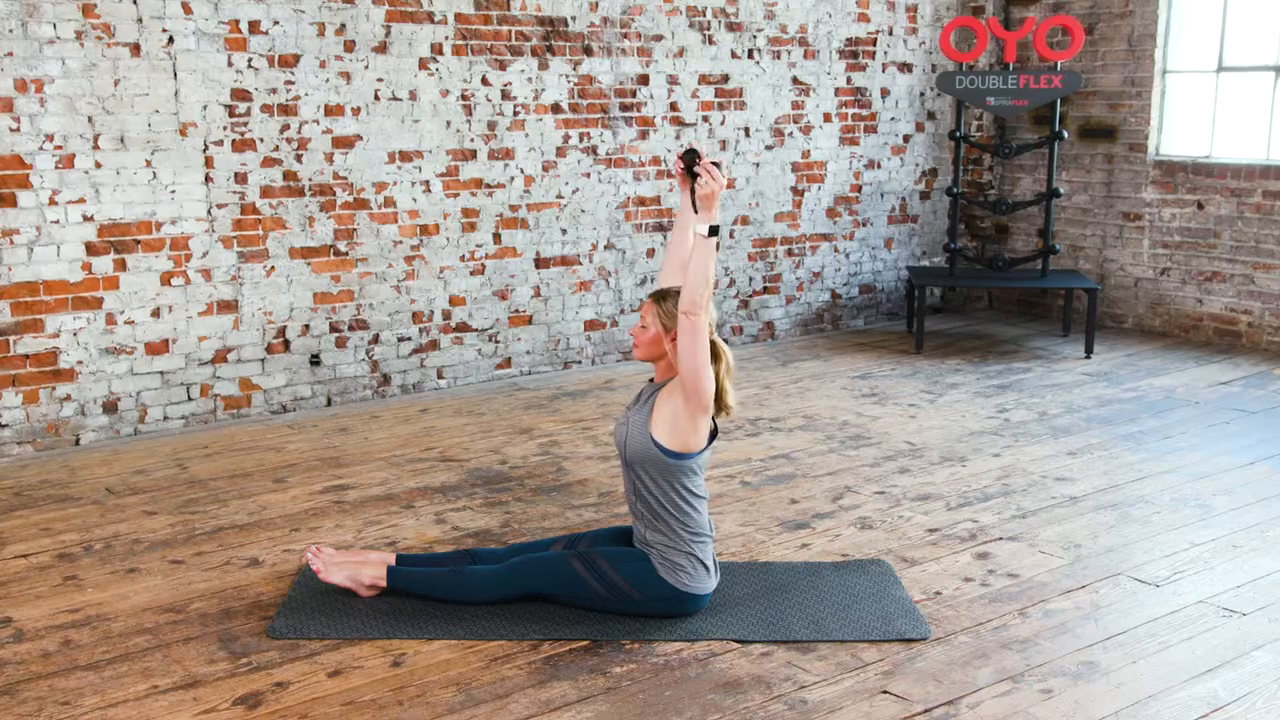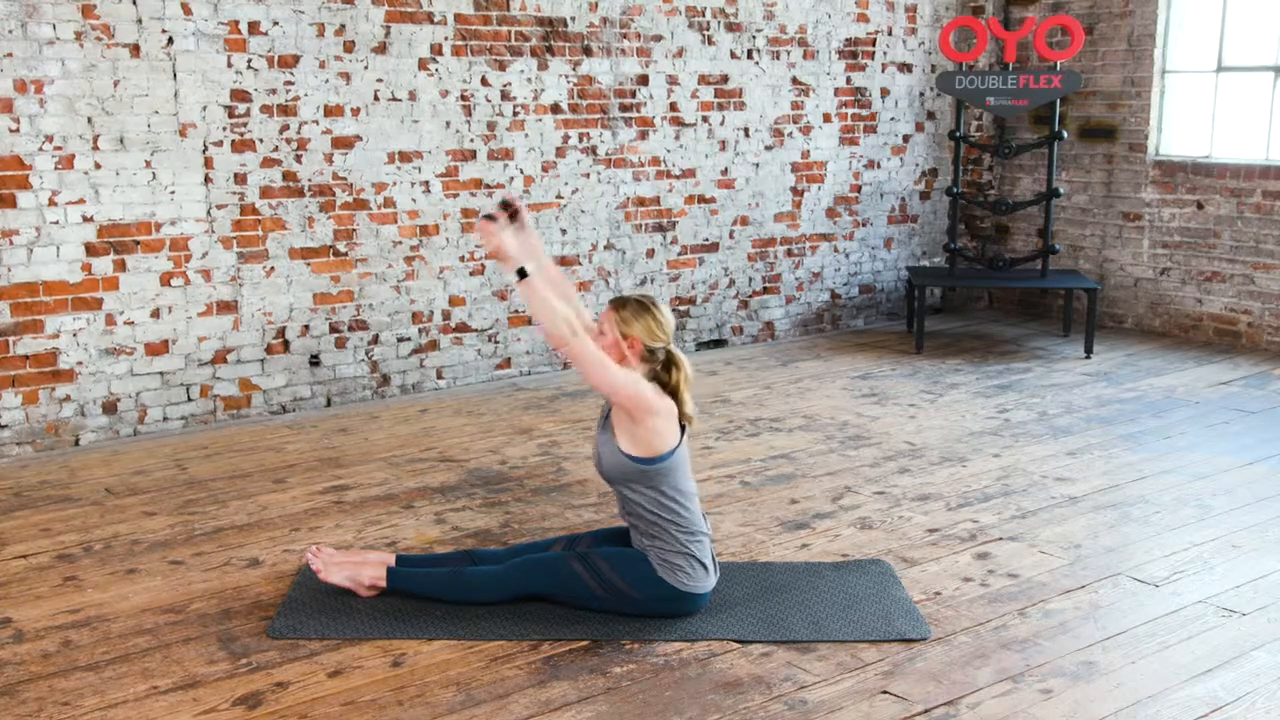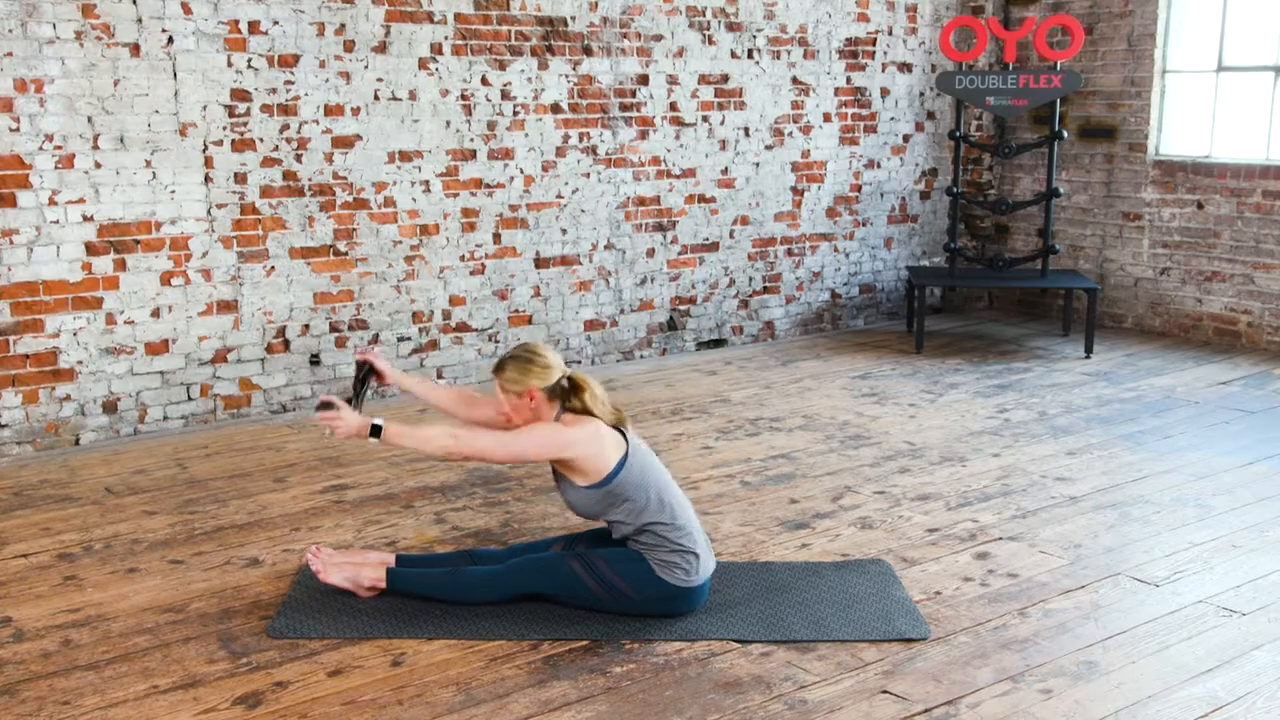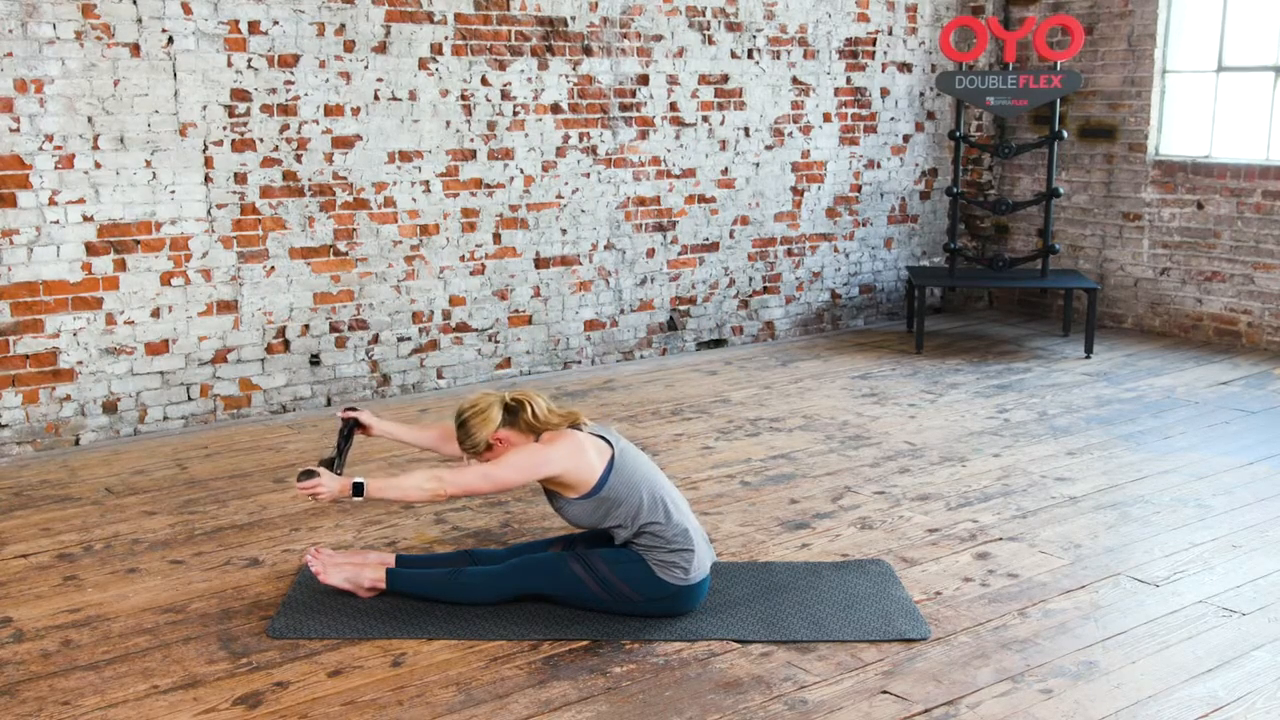
dt=0.7s
person 1, frame 1
left shoulder: (689, 401)
right shoulder: (665, 384)
left elbow: (692, 311)
right elbow: (671, 288)
left wrist: (708, 220)
right wrist: (686, 208)
left hip: (673, 579)
right hip: (654, 547)
left knee: (528, 575)
right knee: (518, 554)
left ankle: (379, 577)
right ankle: (383, 560)
person 1, frame 2
left shoulder: (646, 404)
right shoulder: (635, 390)
left elbow: (568, 338)
right elbow: (573, 316)
left wrist: (517, 262)
right wrist: (527, 241)
left hip: (674, 580)
right hip: (651, 549)
left knee: (526, 576)
right knee: (512, 556)
left ankle: (379, 578)
right ankle: (386, 562)
person 1, frame 3
left shoulder: (571, 435)
right shoulder: (566, 414)
left elbow: (459, 445)
right elbow: (471, 408)
left wrist: (368, 427)
right wrist: (397, 377)
left hip: (672, 578)
right hip: (654, 549)
left knee: (523, 577)
right knee: (509, 557)
left ankle: (377, 577)
right ankle: (384, 560)
person 1, frame 4
left shoulder: (553, 453)
right shoulder: (551, 429)
left elbow: (441, 485)
right elbow: (451, 440)
left wrist: (348, 487)
right wrist: (380, 426)
left hip: (670, 577)
right hip: (650, 548)
left knee: (521, 577)
right knee: (504, 558)
left ankle: (377, 578)
right ankle: (384, 562)
